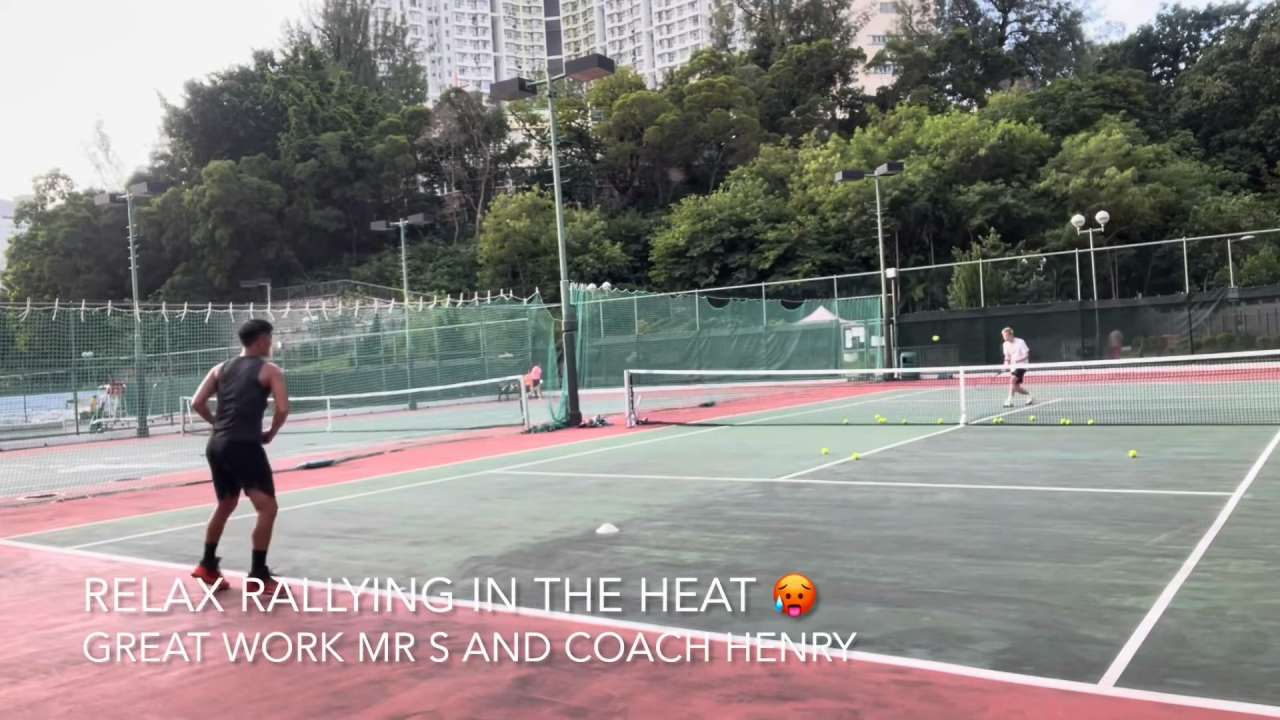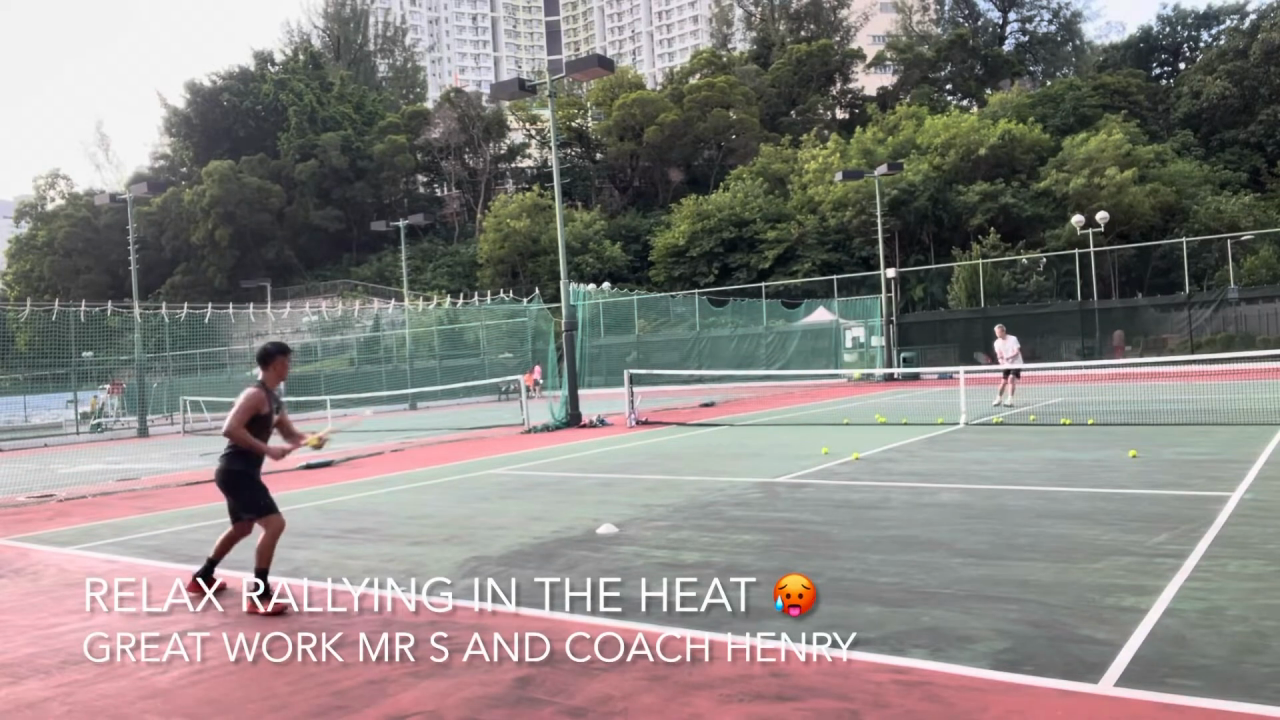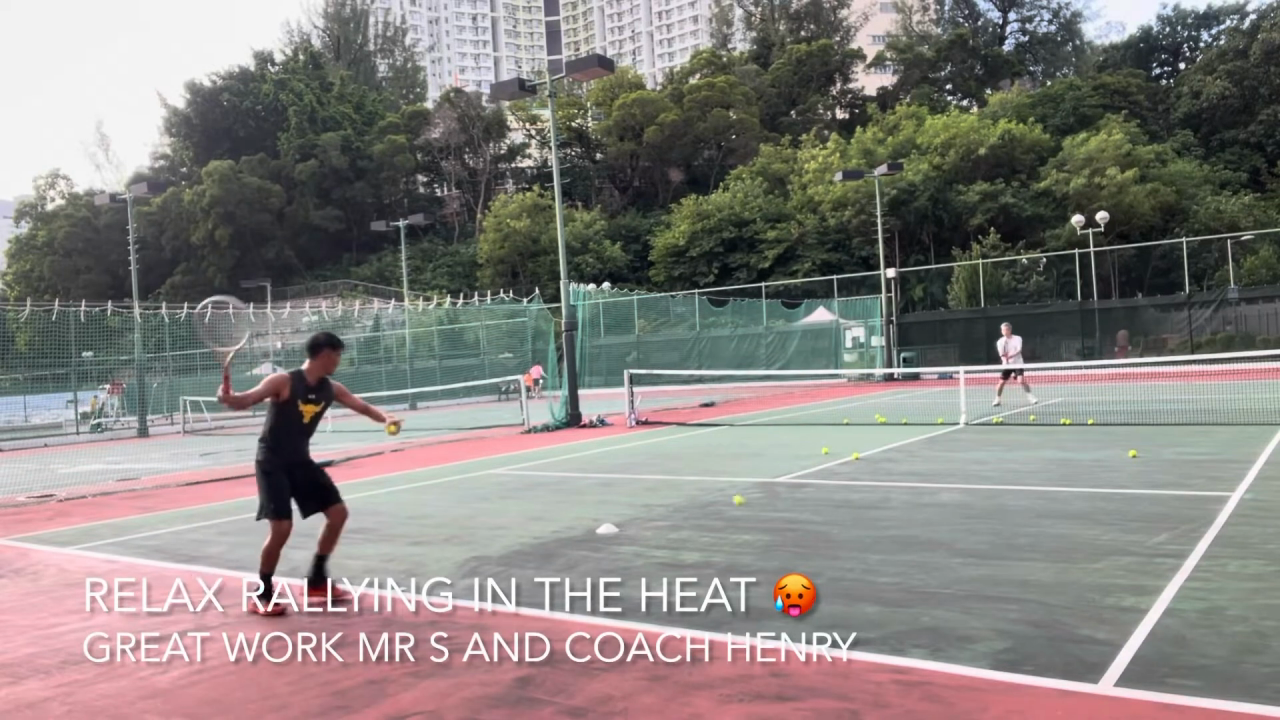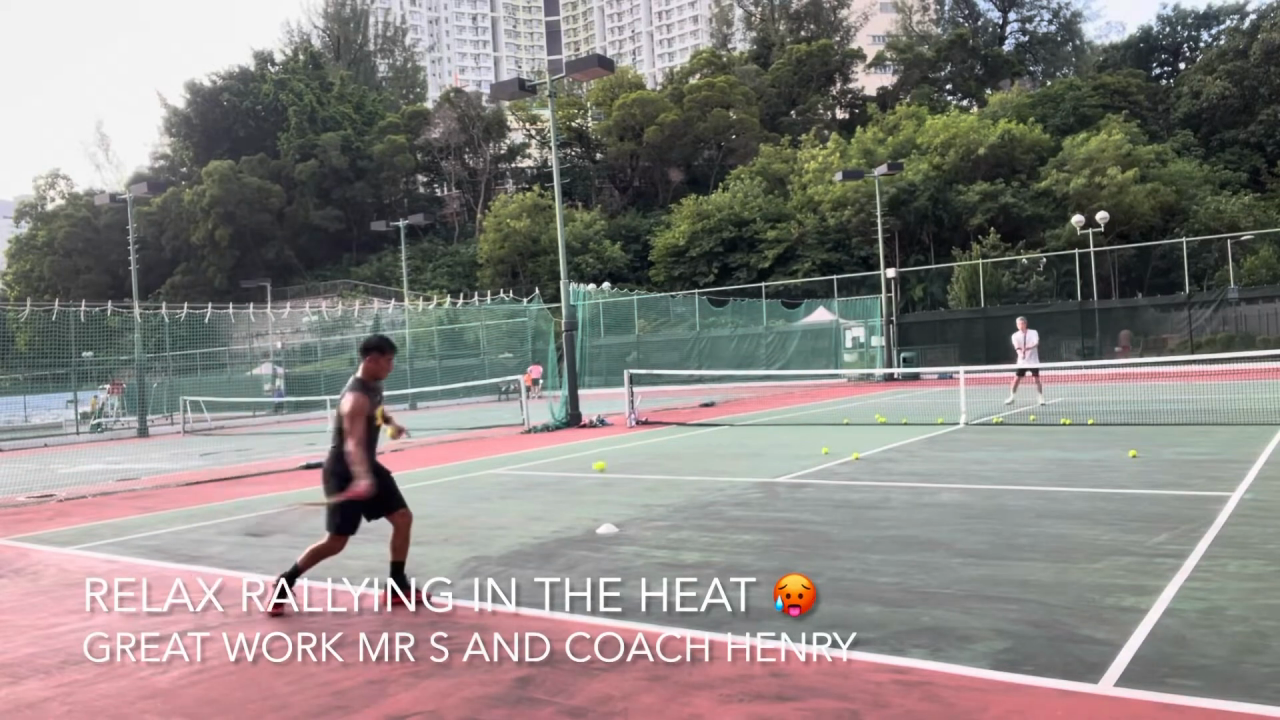
dt=0.3s
person 1, frame 1
left shoulder: (221, 369)
right shoulder: (271, 370)
left elbow: (197, 404)
right elbow: (282, 409)
right wrist: (271, 431)
left hip: (216, 445)
right hip: (243, 445)
left knee: (226, 503)
right knee: (267, 505)
left ankle: (207, 564)
right ankle: (258, 573)
person 1, frame 2
left shoulder: (273, 399)
right shoulder: (255, 395)
left elbow: (287, 431)
right elbow: (230, 430)
left wrist: (304, 440)
right wrist: (266, 450)
left hip: (235, 471)
right hip: (236, 472)
left knee: (242, 527)
right knee: (274, 524)
left ankle: (202, 578)
right ankle: (260, 594)
person 1, frame 3
left shoulder: (332, 389)
right shoulder: (283, 381)
left elbow: (365, 408)
right elbow: (247, 399)
left wrist: (386, 419)
right wrist: (228, 398)
left hip: (302, 462)
right hip: (272, 464)
left knee: (338, 513)
right knee: (280, 529)
left ankle: (317, 580)
right ankle: (265, 595)
person 1, frame 4
left shoulder: (372, 387)
right shoulder: (356, 397)
right elbow: (354, 444)
left wrist: (390, 422)
right wrist: (363, 479)
left hip: (367, 468)
right hip: (345, 474)
left knee: (403, 518)
right knee: (335, 542)
left ankle: (397, 586)
right ankle: (284, 587)
